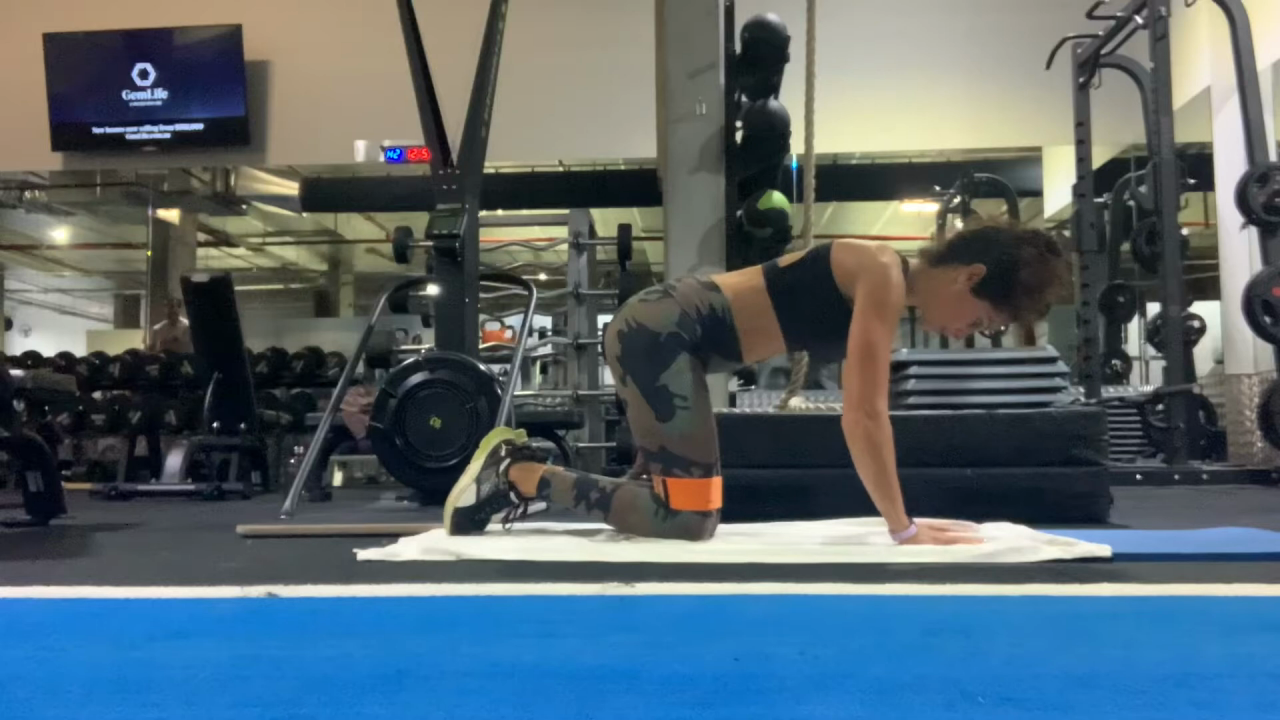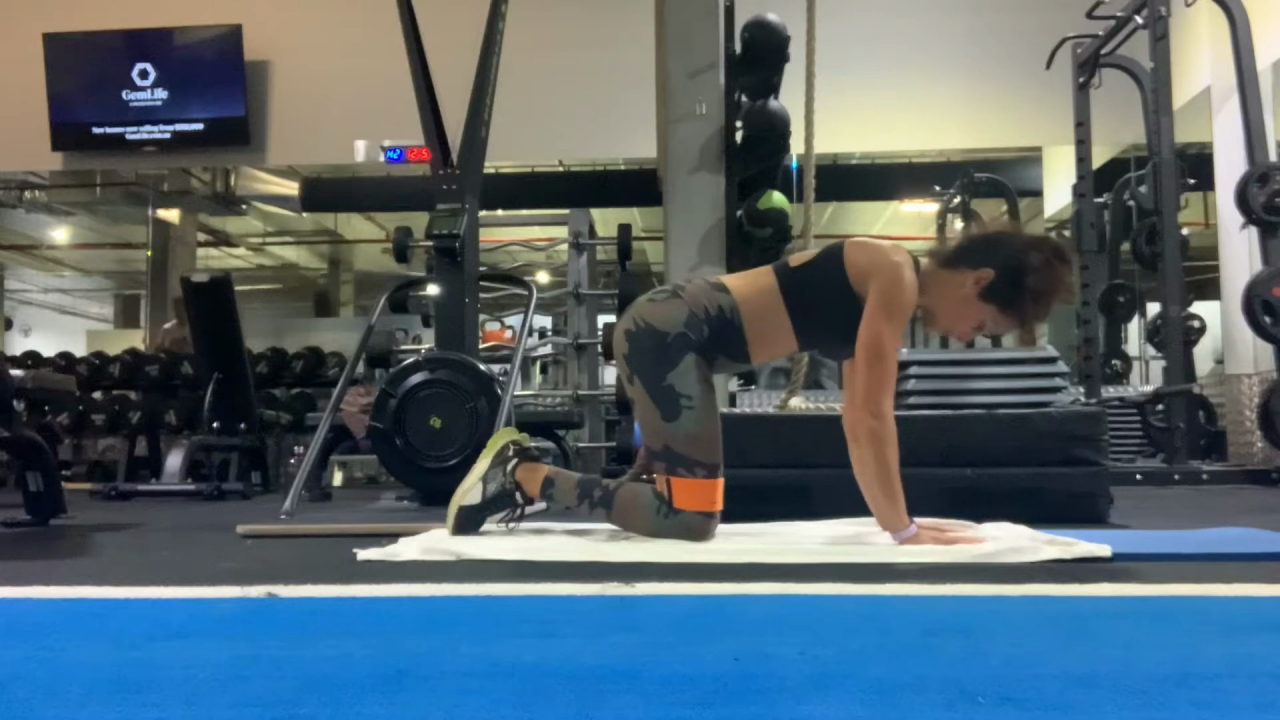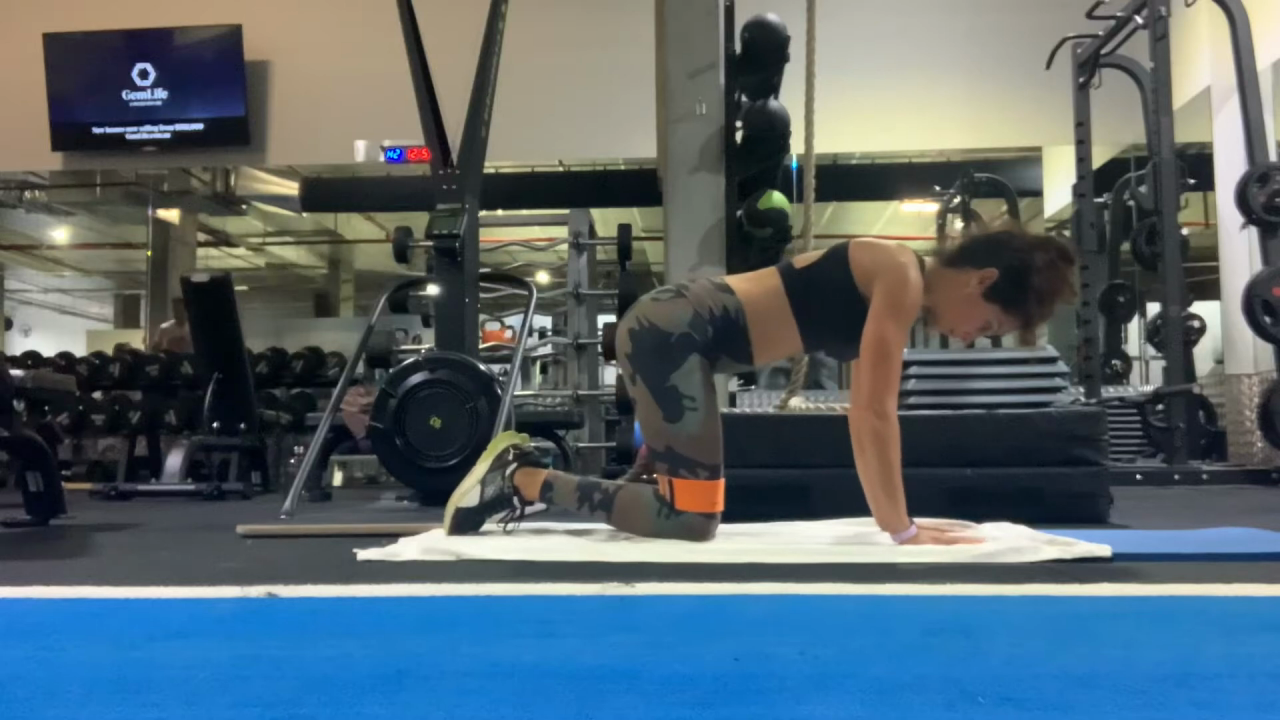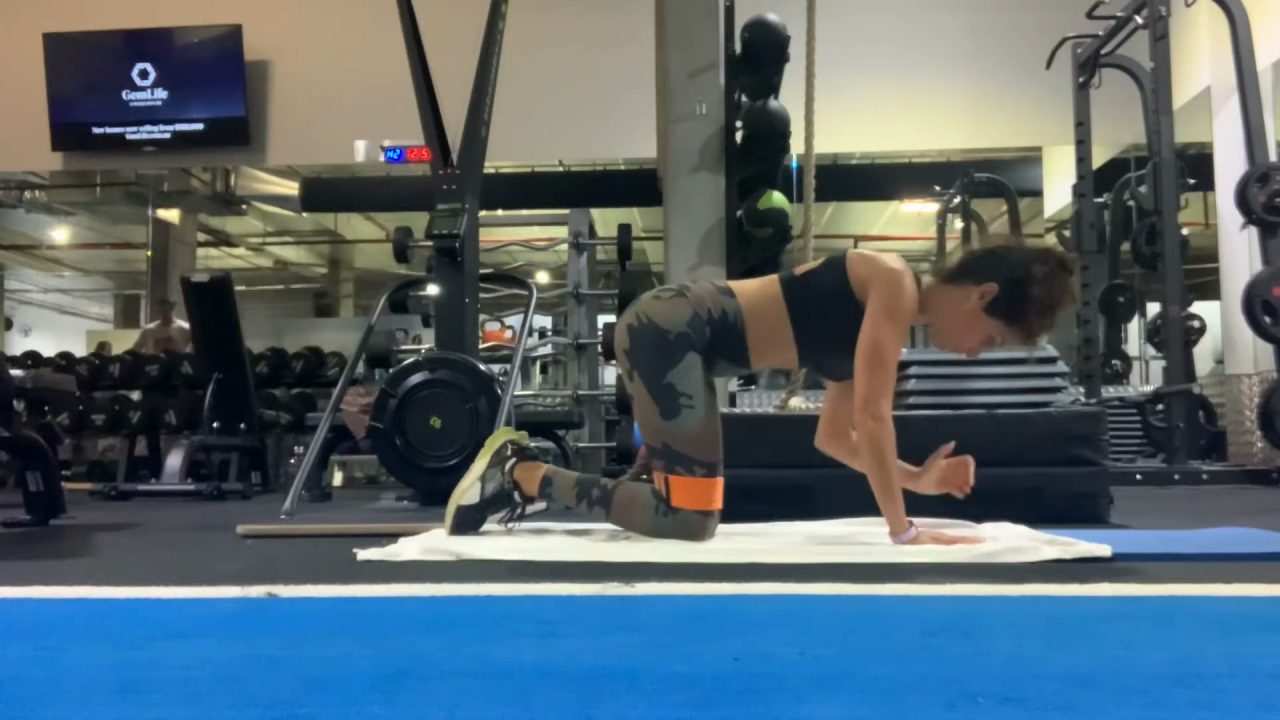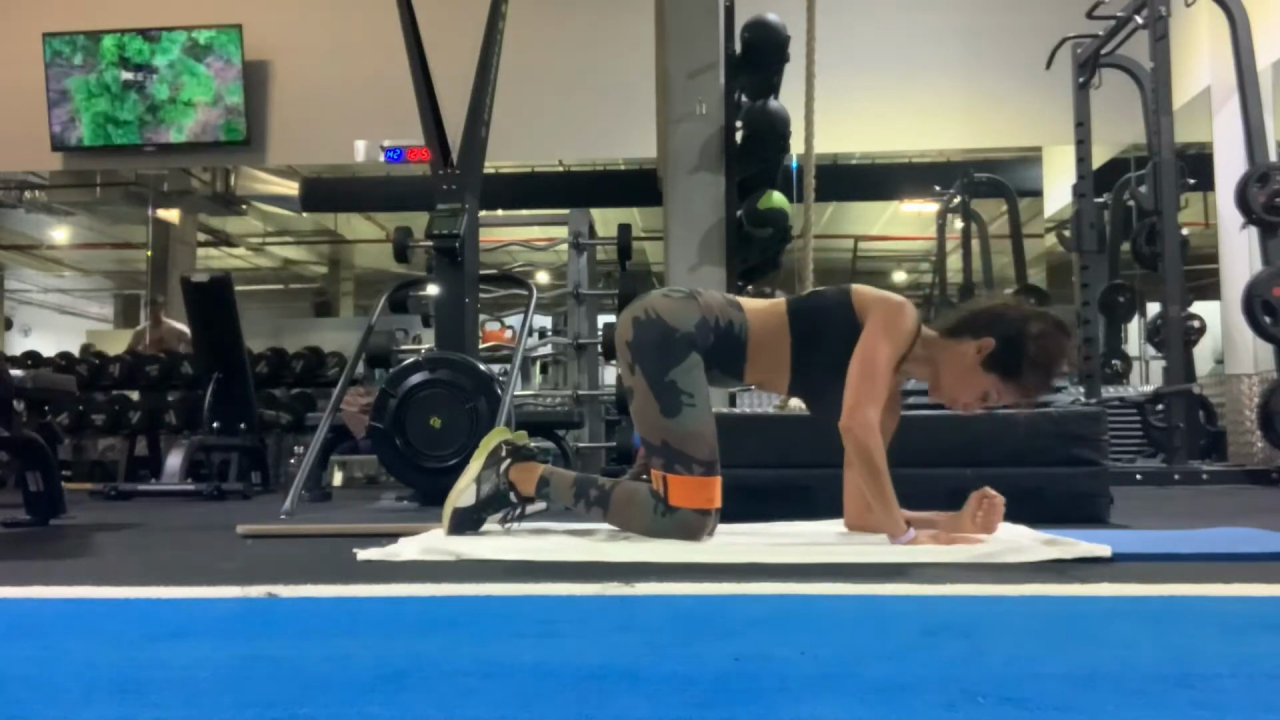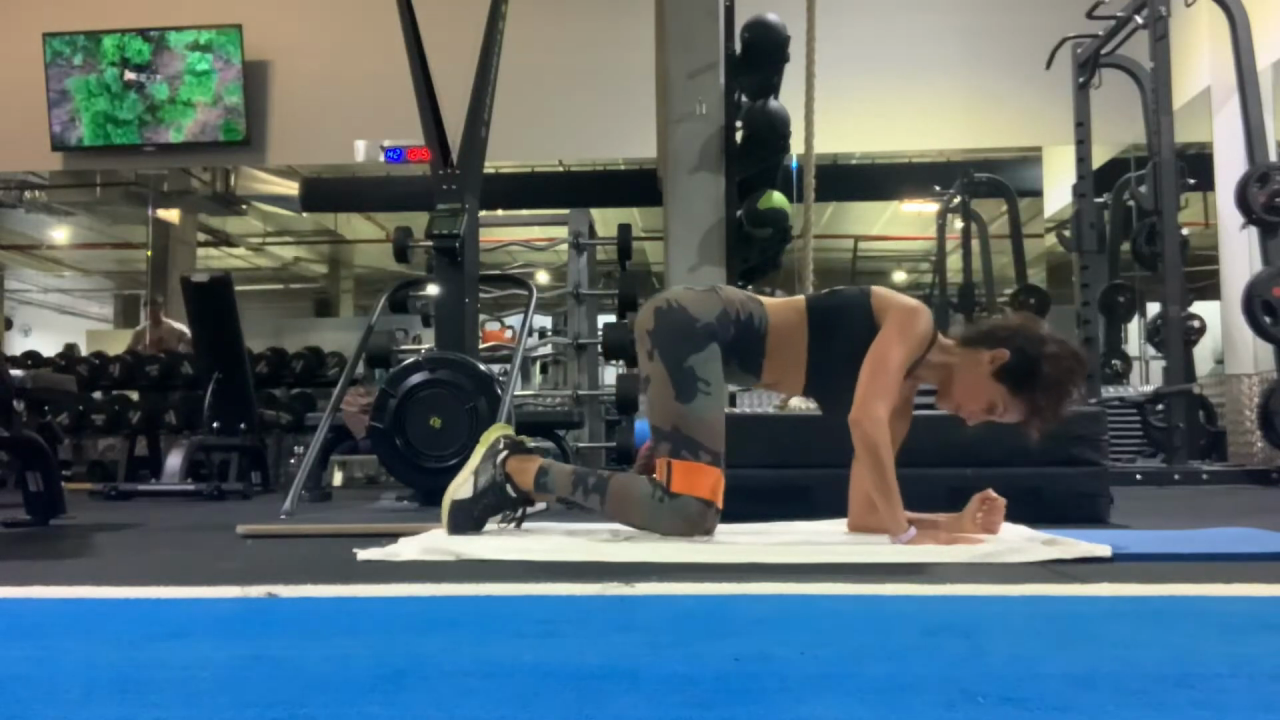
dt=0.4s
person 1, frame 1
left shoulder: (876, 295)
right shoulder: (883, 275)
left elbow: (855, 420)
right elbow: (869, 415)
left wrist: (897, 518)
right wrist: (904, 530)
left hip: (664, 338)
right hip: (657, 333)
left knee: (686, 508)
right knee: (686, 519)
left ankle: (518, 467)
right ankle: (512, 473)
person 1, frame 2
left shoulder: (877, 298)
right shoulder: (895, 275)
left elbow: (856, 420)
right elbow: (875, 414)
left wrist: (884, 518)
right wrist: (903, 528)
left hip: (674, 335)
right hip: (668, 331)
left knee: (684, 504)
right knee: (688, 519)
left ankle: (522, 469)
right ankle: (517, 474)
person 1, frame 3
left shoulder: (885, 297)
right shoulder: (901, 276)
left elbow: (862, 420)
right elbow: (877, 414)
left wrist: (887, 520)
right wrist: (903, 530)
left hip: (675, 336)
right hip: (671, 332)
left knee: (685, 504)
right knee: (689, 521)
left ankle: (521, 474)
right ankle: (518, 479)
person 1, frame 4
left shoulder: (876, 323)
right shoulder: (894, 284)
left elbow: (832, 438)
right elbow: (871, 416)
left wrist: (916, 478)
right wrist: (902, 528)
left hip: (679, 339)
right hip: (668, 328)
left knee: (689, 513)
right knee: (687, 519)
left ankle: (523, 474)
right ankle: (518, 472)
person 1, frame 5
left shoulder: (892, 389)
right shoulder: (895, 317)
left elbow: (858, 512)
right elbow: (855, 425)
left wrist: (951, 521)
right wrist: (904, 532)
left hip: (680, 343)
right hip: (669, 329)
left knee: (690, 516)
right knee: (684, 519)
left ankle: (520, 470)
right ankle: (516, 473)
person 1, frame 6
left shoulder: (904, 398)
right shoulder: (911, 321)
left elbow: (861, 515)
right elbow: (863, 420)
left wrist: (953, 522)
right wrist: (905, 530)
left hip: (708, 346)
right hip: (692, 320)
left knee: (695, 517)
right knee: (688, 506)
left ankle: (531, 481)
right ankle: (511, 463)
